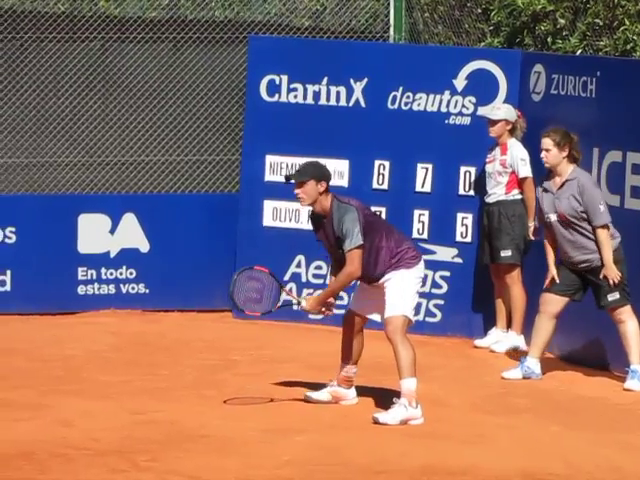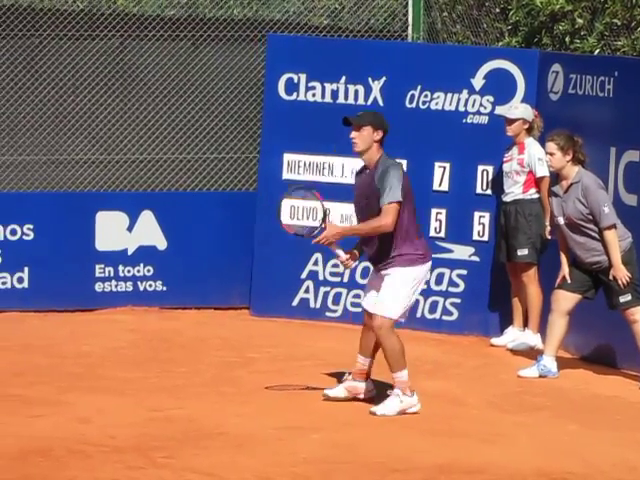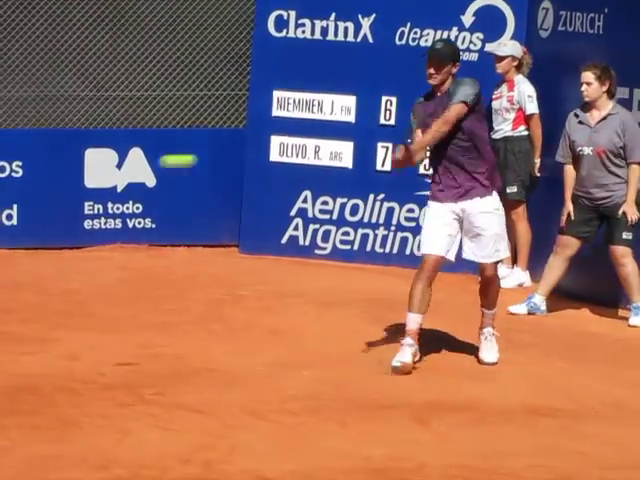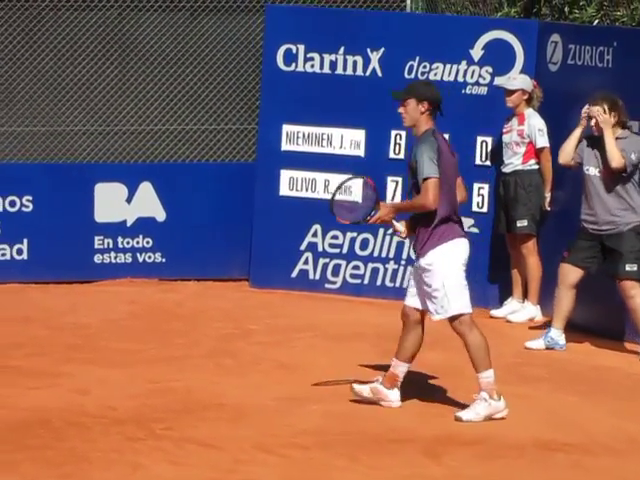
dt=1s
person 1, frame 1
left shoulder: (348, 213)
right shoulder: (317, 218)
left elbow: (353, 269)
right elbow: (338, 259)
left wrist: (320, 298)
right wrist: (331, 294)
left hip: (403, 267)
right hip: (374, 273)
left knee: (394, 329)
right knee: (351, 323)
left ankle: (410, 405)
right ankle: (344, 387)
person 1, frame 2
left shoulder: (391, 171)
right shoulder: (362, 174)
left elbow: (388, 222)
left wrist: (342, 232)
right wrist: (357, 251)
left hip: (408, 261)
right hip: (383, 262)
left knee: (384, 327)
right knee: (369, 321)
left ankle: (405, 394)
right ankle: (359, 382)
person 1, frame 3
left shoulder: (469, 88)
right shoulder: (421, 107)
left elbow: (446, 121)
right elbow: (421, 142)
left wrist: (414, 150)
right wrist: (406, 153)
left hip: (481, 197)
right hip: (444, 199)
left knee: (489, 271)
right knee: (428, 266)
left ankle: (487, 332)
right ankle: (409, 343)
person 1, frame 4
left shoulder: (424, 146)
right shoulder: (441, 145)
left elbow: (428, 200)
right elbow: (458, 194)
left wrist: (393, 210)
right wrist: (406, 214)
left hip: (441, 247)
right hip: (429, 247)
left knee: (461, 320)
right knee: (411, 316)
left ankle: (491, 397)
right ankle: (388, 386)
person 2, frame 1
left shoulder: (582, 182)
right shoulder: (544, 188)
left elbow: (601, 225)
right elbow: (548, 229)
left wrist: (608, 263)
right wrist: (551, 264)
left hip: (602, 258)
right hip: (570, 261)
right knee: (547, 305)
right ankle: (531, 364)
person 2, frame 2
left shoulder: (588, 183)
right shoulder: (555, 189)
left elbow: (608, 225)
right elbow: (560, 231)
left wrist: (616, 264)
right wrist: (564, 264)
left hip: (615, 256)
right hip: (584, 261)
right knee: (559, 302)
right ankle: (547, 363)
person 2, frame 3
right shoulder: (574, 119)
right elbow: (569, 163)
right wrist: (567, 200)
left hip: (619, 198)
right hip: (585, 199)
right knee: (562, 247)
right ankle: (537, 300)
person 2, frame 4
right shoulder: (589, 143)
left elbow: (617, 163)
right elbow: (563, 159)
left wrist: (607, 130)
right wrist: (580, 127)
right hip: (591, 228)
right knee: (566, 276)
right ankle: (555, 335)
person 3, frame 1
left shoulder: (516, 150)
right shoulder: (493, 151)
left elbow: (528, 187)
right elbow: (491, 184)
left wrist: (530, 222)
right wrist: (490, 211)
left hip: (510, 212)
right hip: (491, 212)
left knee: (511, 276)
right knee: (497, 276)
left ankle: (517, 335)
right ankle: (500, 330)
person 3, frame 2
left shoulder: (533, 149)
right shoulder: (510, 150)
left elbow: (545, 186)
right elbow: (509, 183)
left wrist: (547, 221)
right wrist: (507, 211)
left hip: (527, 212)
right hip: (508, 211)
left knee: (528, 275)
right knee: (514, 274)
left ankle: (533, 334)
right ankle: (517, 329)
person 3, frame 3
left shoulder: (523, 86)
right shoulder: (499, 88)
left elbow: (535, 124)
right elbow: (497, 121)
left wrist: (536, 158)
right wrist: (495, 149)
left hip: (516, 149)
right hip: (498, 148)
left knee: (517, 213)
right knee: (504, 212)
left ankle: (522, 271)
right ankle: (506, 266)
person 3, frame 4
left shoulder: (533, 120)
right shoulder: (510, 121)
left elbow: (545, 157)
right elbow: (508, 154)
left wrist: (546, 192)
right wrist: (506, 181)
left hip: (526, 183)
right hip: (507, 182)
left knee: (527, 247)
right knee: (513, 246)
left ankle: (533, 306)
right ankle: (516, 300)
